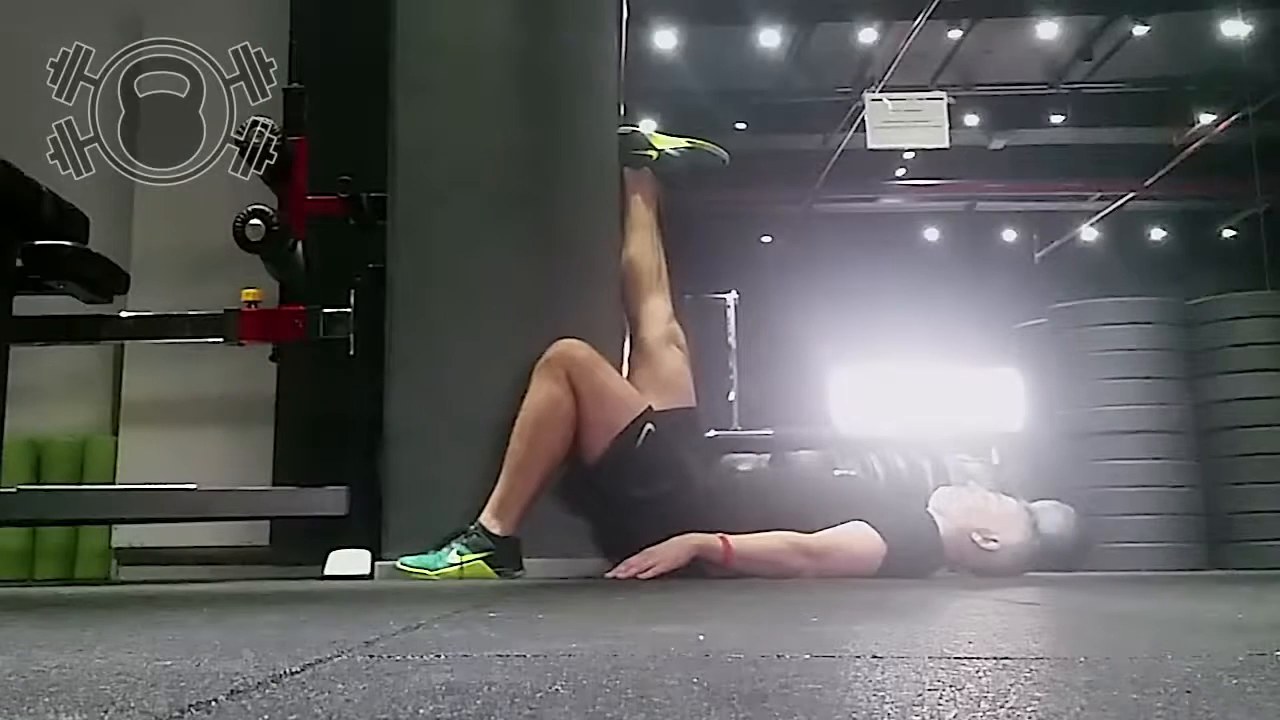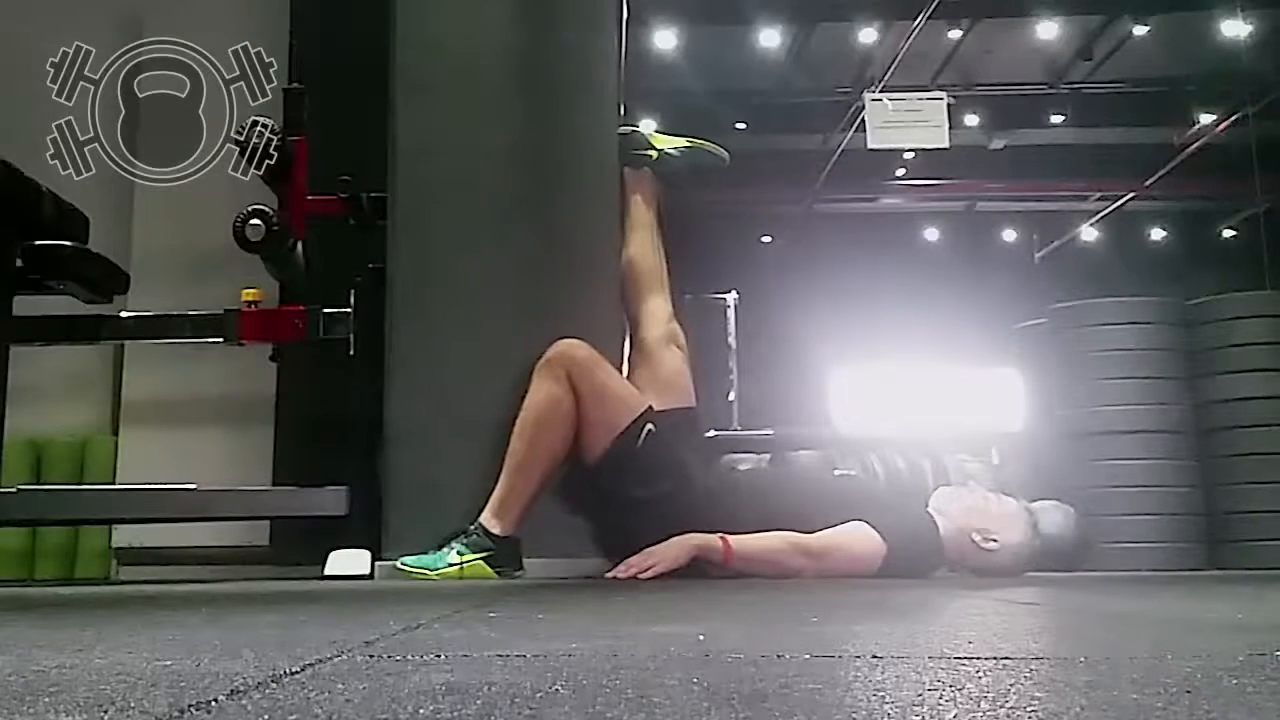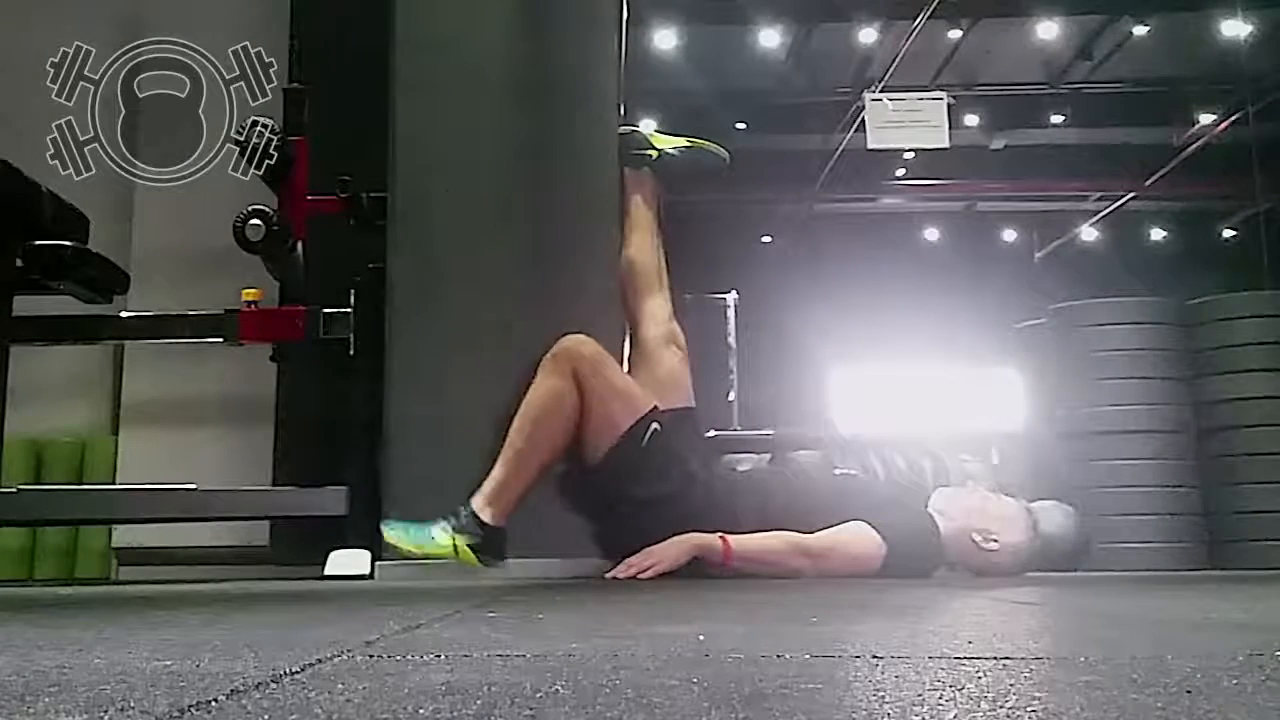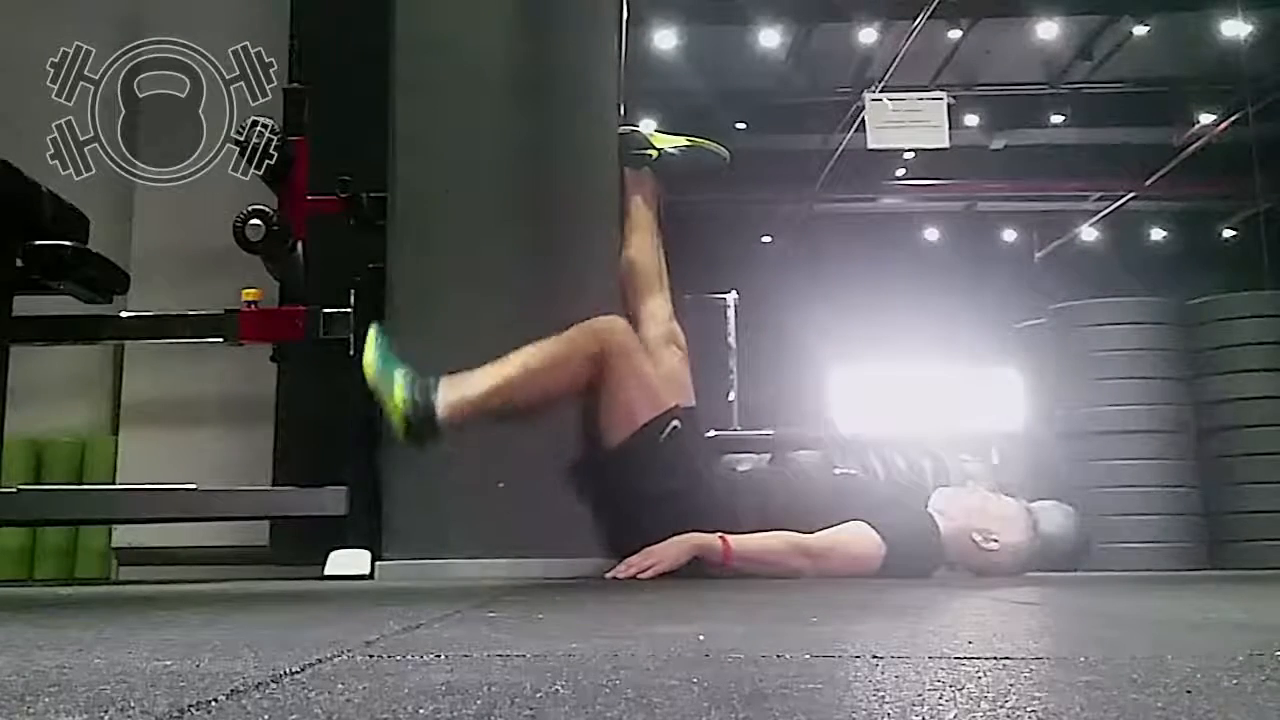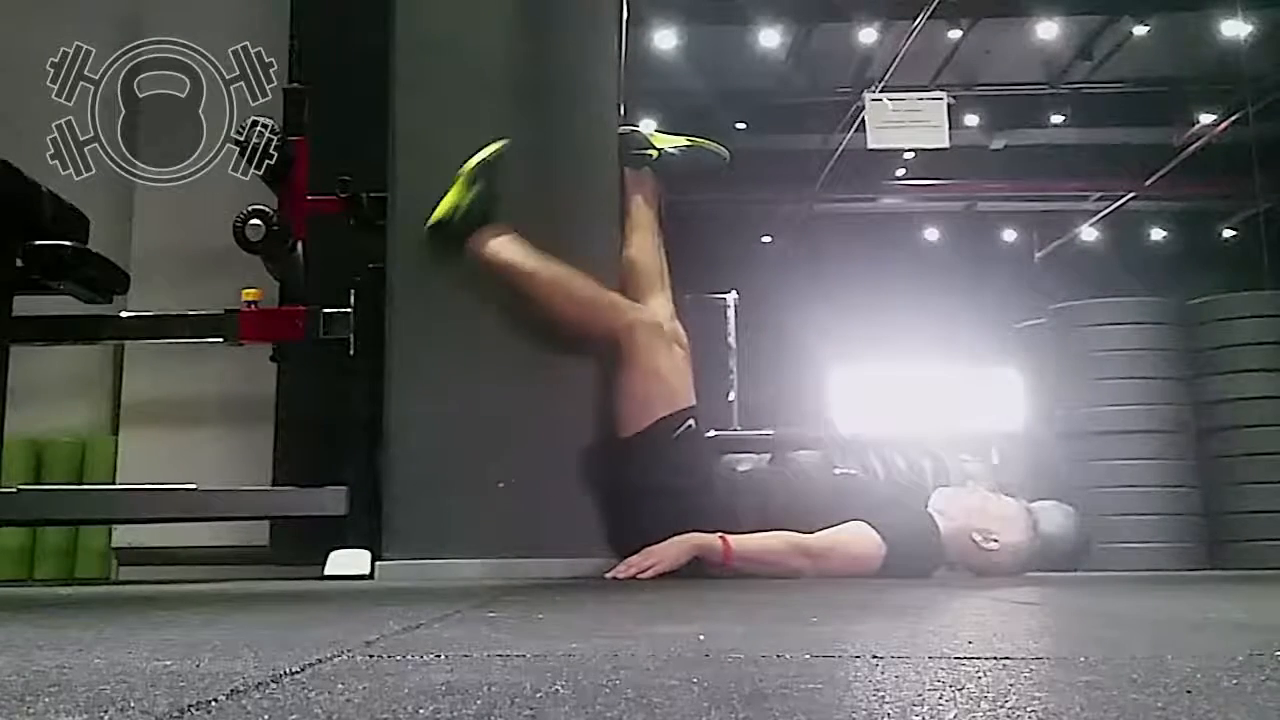
dt=0.2s
person 1, frame 1
left shoulder: (908, 541)
right shoulder: (903, 523)
left elbow: (809, 554)
left wrist: (697, 543)
left hip: (675, 512)
right hip: (692, 492)
left knee: (569, 360)
left ankle: (492, 541)
person 1, frame 2
left shoulder: (906, 539)
right shoulder: (905, 522)
left elbow: (809, 554)
left wrist: (696, 543)
left hip: (676, 510)
right hip: (692, 491)
left knee: (569, 360)
left ankle: (492, 540)
person 1, frame 3
left shoulder: (908, 539)
right shoulder: (907, 515)
left elbow: (812, 553)
left wrist: (697, 543)
left hip: (678, 507)
right hip: (697, 490)
left knee: (578, 355)
left ankle: (480, 527)
person 1, frame 4
left shoulder: (909, 538)
right shoulder: (906, 514)
left elbow: (810, 554)
left wrist: (697, 543)
left hip: (681, 506)
right hip: (698, 494)
left knee: (609, 335)
left ankle: (434, 404)
person 1, frame 5
left shoulder: (907, 538)
right shoulder: (908, 513)
left elbow: (811, 554)
left wrist: (699, 544)
left hip: (683, 504)
right hip: (699, 495)
left knee: (641, 324)
left ankle: (480, 234)
